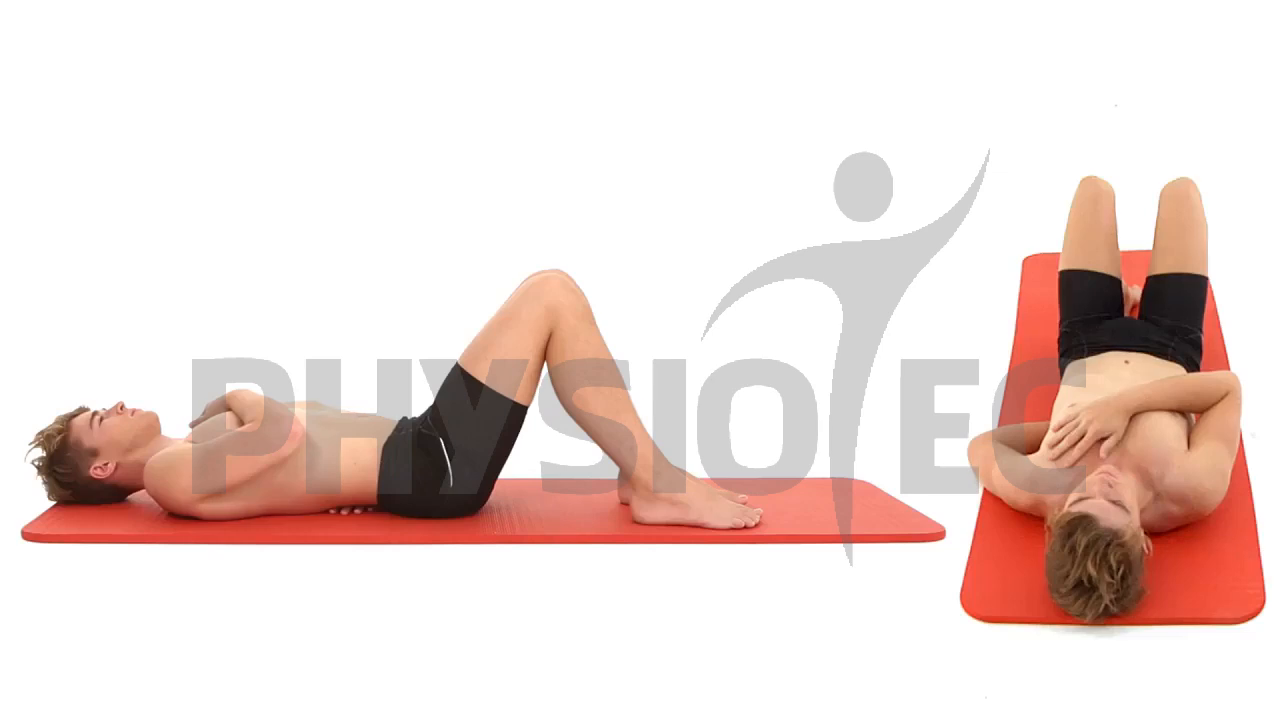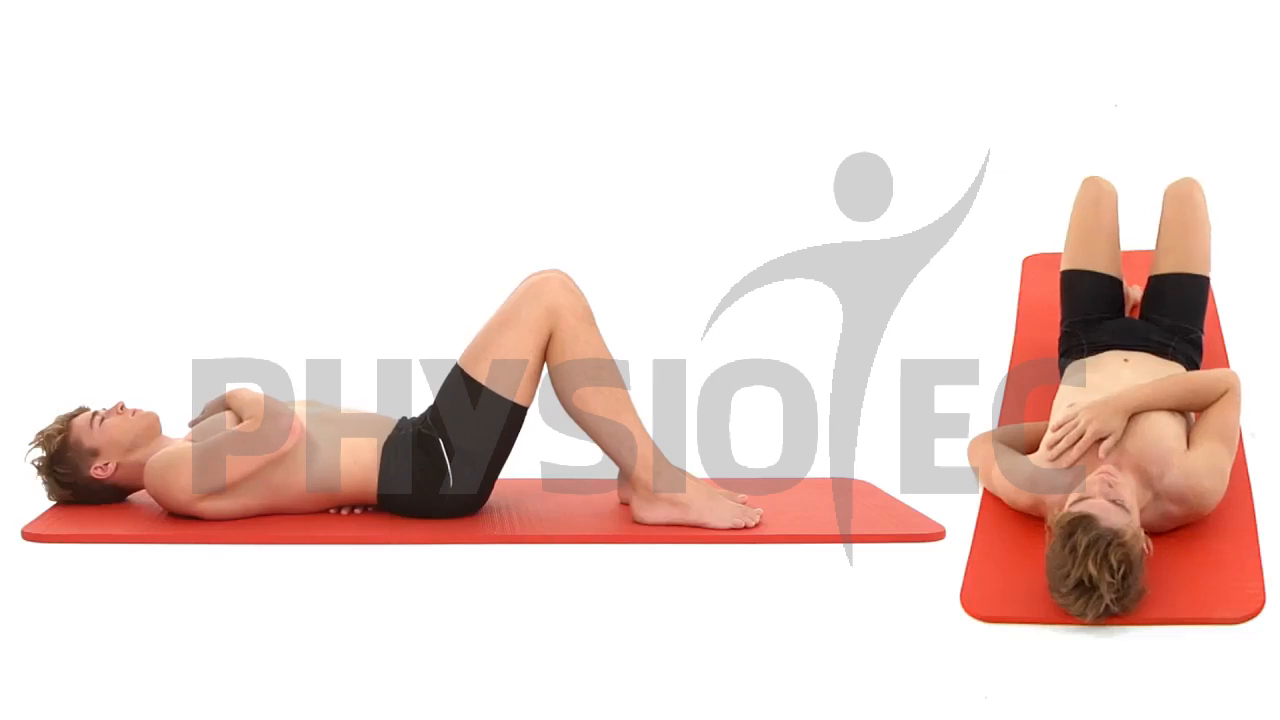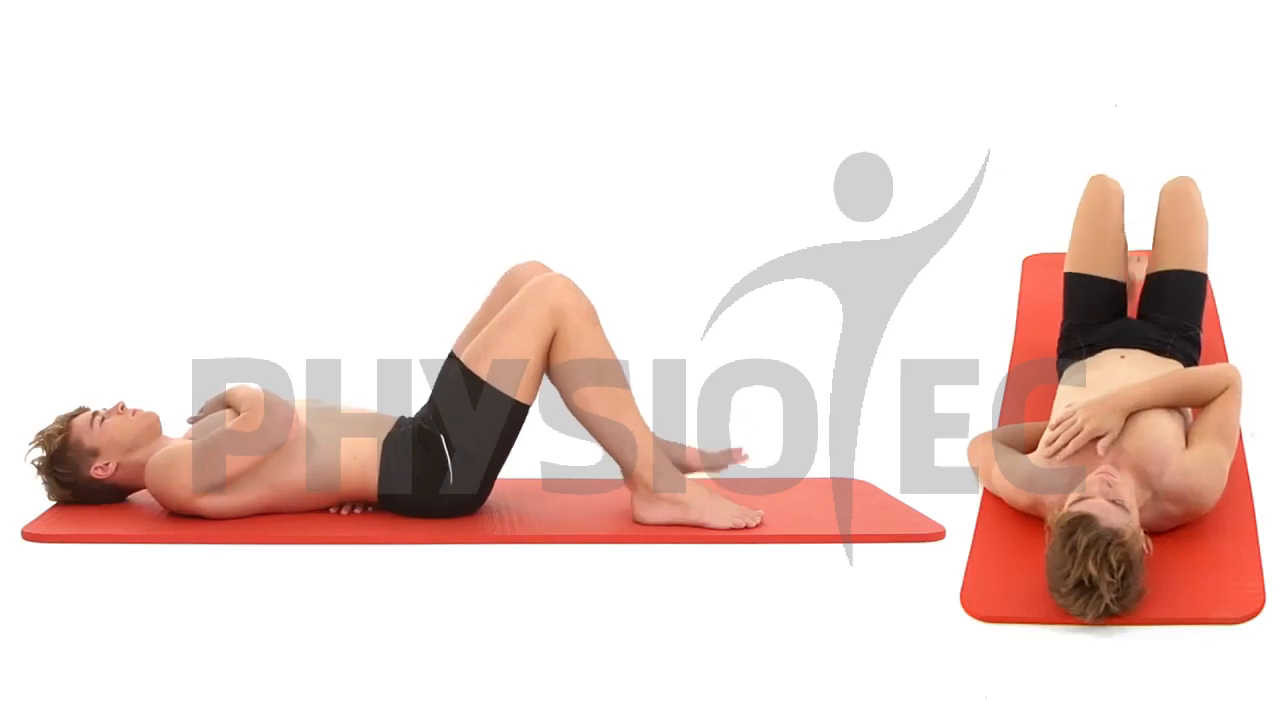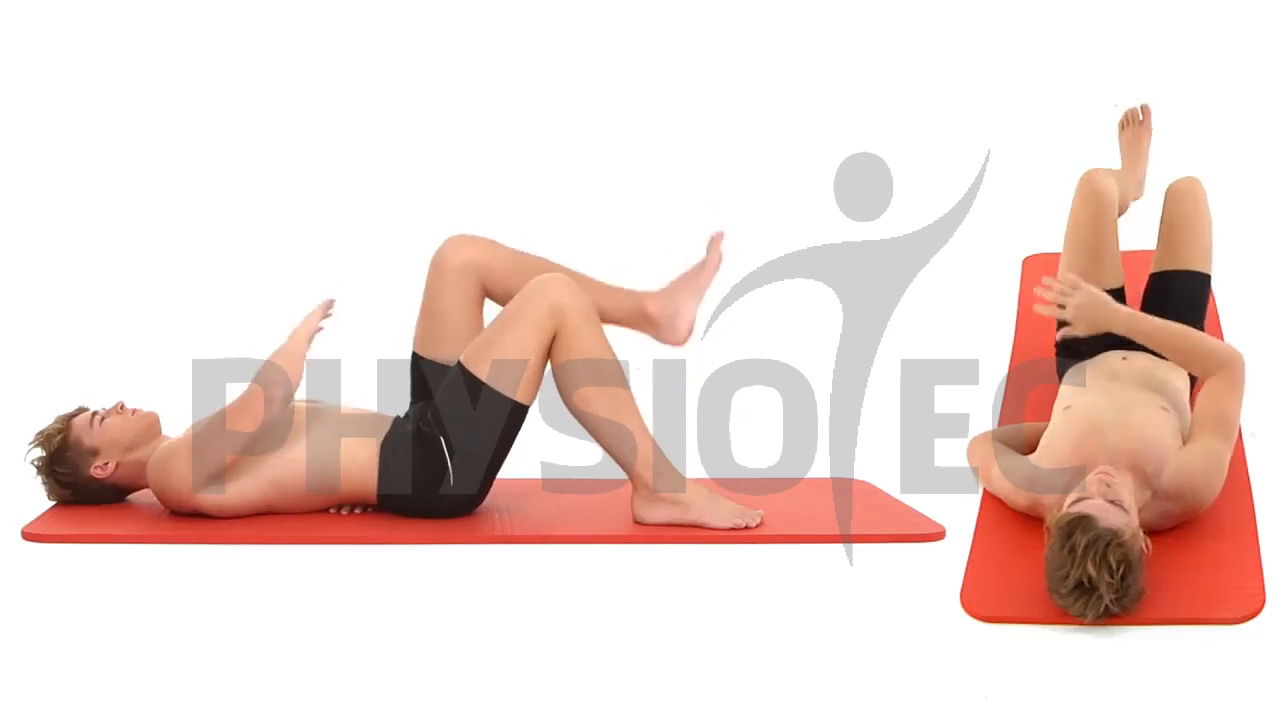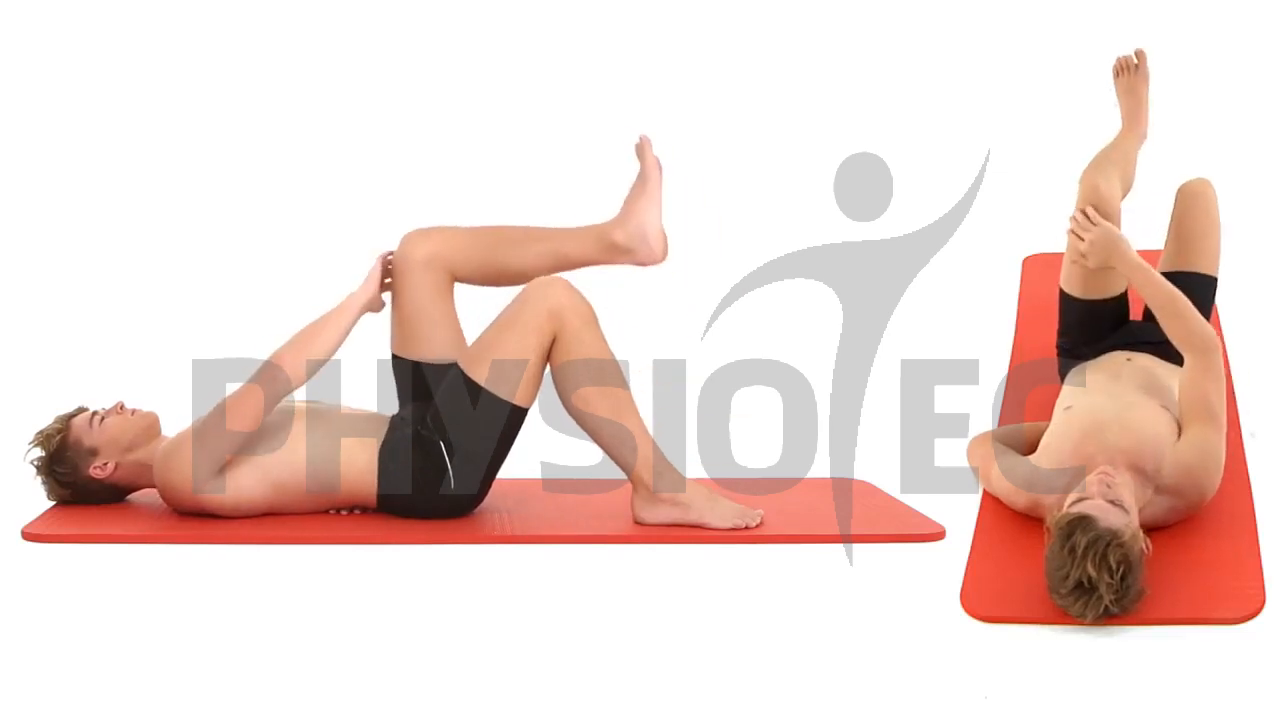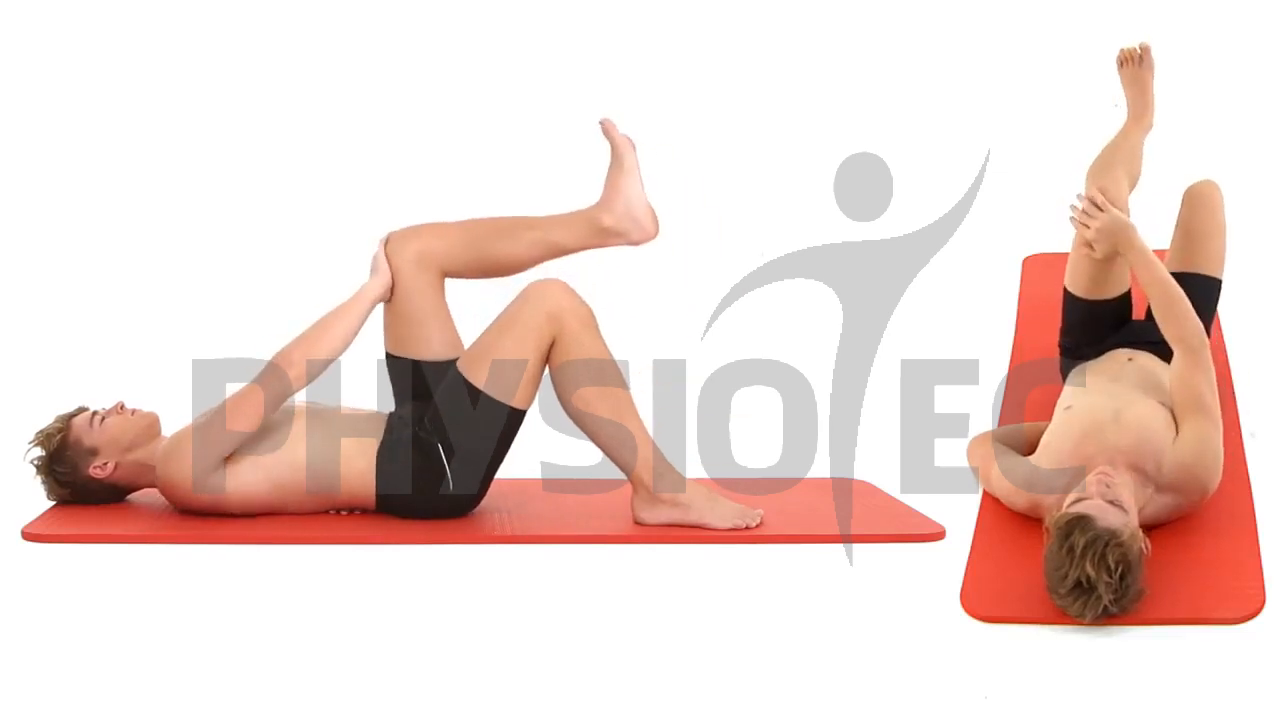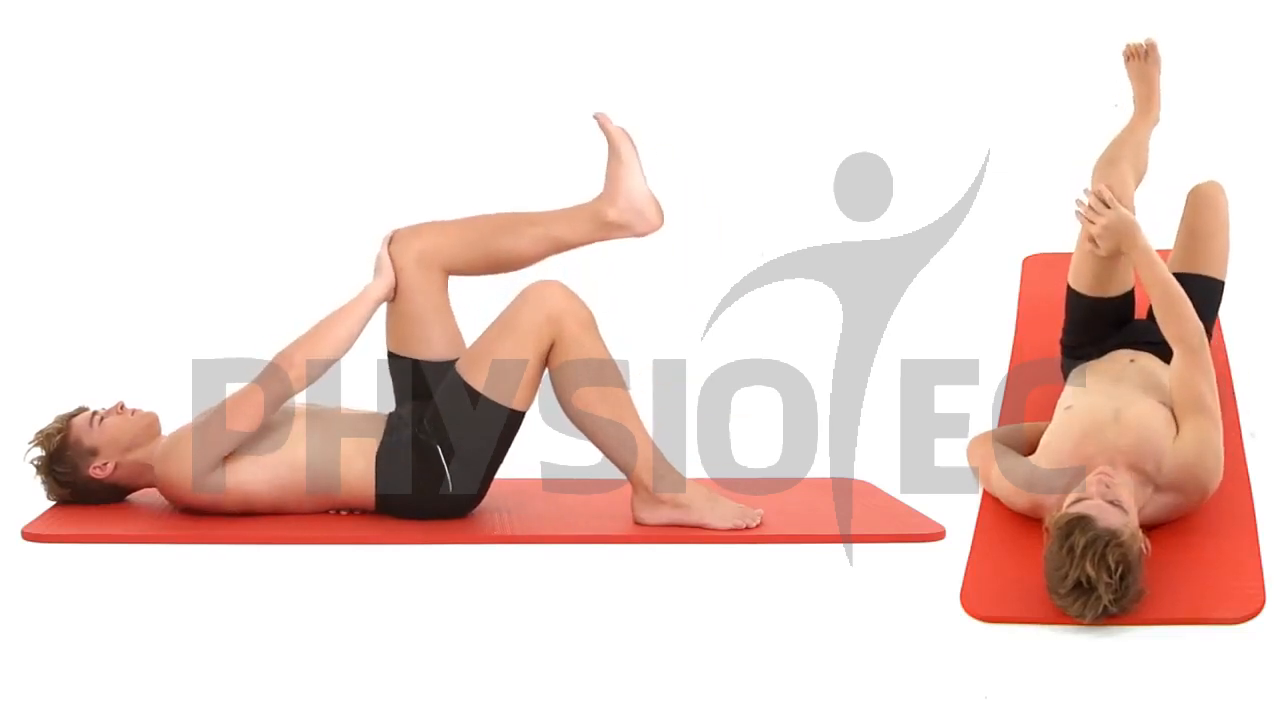
dt=0.5s
person 1, frame 1
left shoulder: (197, 446)
right shoulder: (172, 474)
right elbow: (285, 434)
right wrist: (243, 401)
left hip: (421, 444)
right hip: (434, 470)
left knee: (547, 293)
right knee: (553, 295)
left ankle: (644, 473)
right ankle: (658, 488)
person 1, frame 2
left shoulder: (196, 447)
right shoulder: (172, 474)
right elbow: (285, 431)
right wrist: (242, 398)
left hip: (421, 444)
right hip: (434, 471)
left knee: (547, 291)
right knee: (552, 296)
left ankle: (643, 472)
right ankle: (660, 489)
person 1, frame 3
left shoulder: (197, 448)
right shoulder: (174, 473)
right elbow: (280, 425)
right wrist: (238, 394)
left hip: (420, 440)
right hip: (434, 467)
left knee: (529, 281)
right knee: (556, 297)
left ankle: (648, 451)
right ankle: (661, 489)
person 1, frame 4
left shoulder: (199, 451)
right shoulder: (175, 471)
right elbow: (266, 406)
right wrist: (300, 333)
left hip: (418, 435)
right hip: (435, 468)
left knee: (462, 254)
right knee: (554, 300)
left ankle: (655, 310)
right ankle: (661, 491)
person 1, frame 5
left shoulder: (198, 450)
right shoulder: (180, 470)
right elbow: (269, 386)
right wrist: (360, 299)
left hip: (420, 434)
right hip: (435, 465)
left knee: (420, 252)
right knee: (553, 301)
left ankle: (619, 237)
right ankle: (662, 491)
person 1, frame 6
left shoulder: (197, 450)
right shoulder: (182, 469)
right elbow: (274, 384)
right wrist: (371, 294)
left hip: (419, 431)
right hip: (433, 467)
left knee: (409, 248)
right knee: (553, 305)
left ankle: (606, 220)
right ankle: (661, 491)
person 1, frame 7
left shoulder: (194, 450)
right shoulder: (180, 468)
right elbow: (275, 384)
right wrist: (374, 294)
left hip: (419, 432)
right hip: (432, 466)
left knee: (413, 247)
right knee: (551, 306)
left ankle: (609, 213)
right ankle: (663, 492)
person 2, frame 1
left shoulder: (1036, 493)
right shoulder: (1190, 497)
left elbow: (981, 445)
right elbow: (1227, 385)
left wrist: (1061, 426)
right wrist: (1126, 404)
left hip: (1089, 350)
right hip: (1168, 352)
left knee: (1095, 188)
right knee: (1180, 190)
left ankle: (1123, 297)
right ankle: (1132, 301)
person 2, frame 2
left shoulder: (1034, 493)
right shoulder: (1190, 495)
left elbow: (980, 444)
right elbow: (1227, 383)
left wrist: (1059, 425)
right wrist: (1127, 406)
left hip: (1088, 349)
right hip: (1169, 350)
left knee: (1097, 188)
right knee: (1184, 189)
left ankle: (1124, 300)
right ankle: (1134, 300)
person 2, frame 3
left shoulder: (1035, 493)
right shoulder: (1187, 496)
left elbow: (979, 445)
right elbow: (1227, 379)
left wrist: (1055, 428)
right wrist: (1122, 403)
left hip: (1088, 353)
right hip: (1165, 351)
left knee: (1104, 188)
right knee: (1180, 188)
left ankle: (1127, 282)
right ankle: (1133, 277)
person 2, frame 4
left shoulder: (1033, 495)
right shoulder: (1187, 494)
left elbow: (979, 444)
right elbow: (1229, 364)
left wrist: (1055, 427)
right wrist: (1117, 318)
left hip: (1085, 362)
right hip: (1164, 365)
left knee: (1097, 185)
right knee: (1185, 189)
left ankle: (1130, 180)
person 2, frame 5
left shoulder: (1033, 496)
right shoulder: (1186, 490)
left elbow: (979, 444)
right elbow: (1204, 351)
left wrist: (1056, 427)
right wrist: (1126, 259)
left hip: (1089, 361)
right hip: (1164, 361)
left knee: (1096, 194)
right knee: (1196, 190)
left ankle: (1135, 125)
person 2, frame 6
left shoulder: (1034, 496)
right shoulder: (1188, 485)
left elbow: (979, 444)
right elbow: (1192, 347)
left wrist: (1059, 425)
right wrist: (1132, 245)
left hip: (1090, 359)
right hip: (1162, 360)
left knee: (1104, 194)
right knee: (1203, 193)
left ankle: (1140, 116)
person 2, frame 7
left shoulder: (1033, 496)
right shoulder: (1187, 485)
left elbow: (980, 443)
right elbow: (1191, 347)
left wrist: (1063, 424)
right wrist: (1137, 245)
left hip: (1090, 360)
right hip: (1162, 360)
left knee: (1110, 190)
right knee: (1207, 194)
left ankle: (1147, 111)
